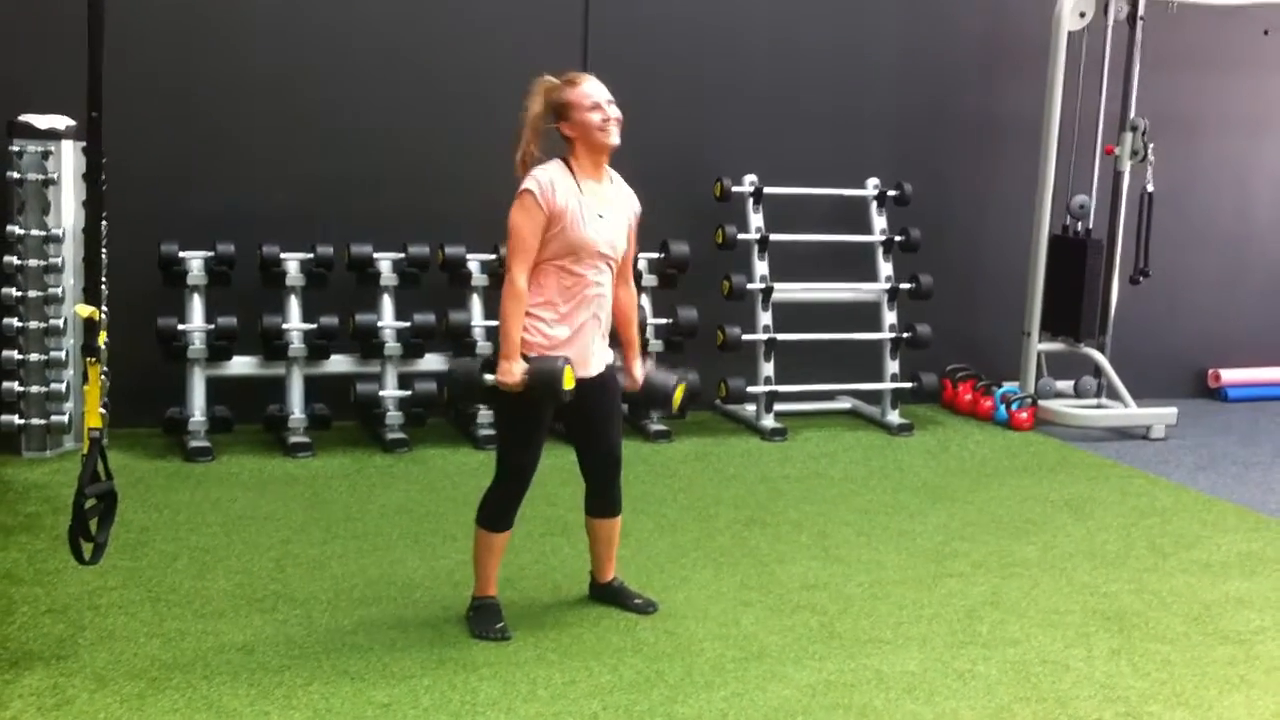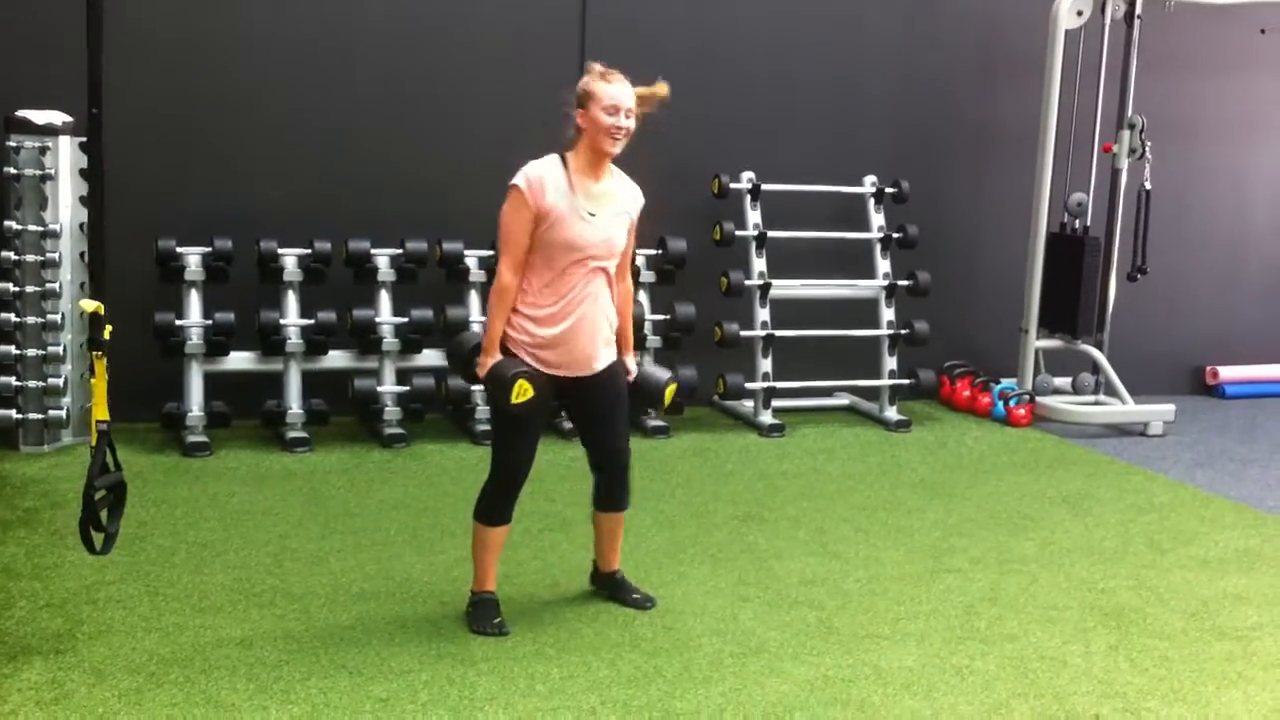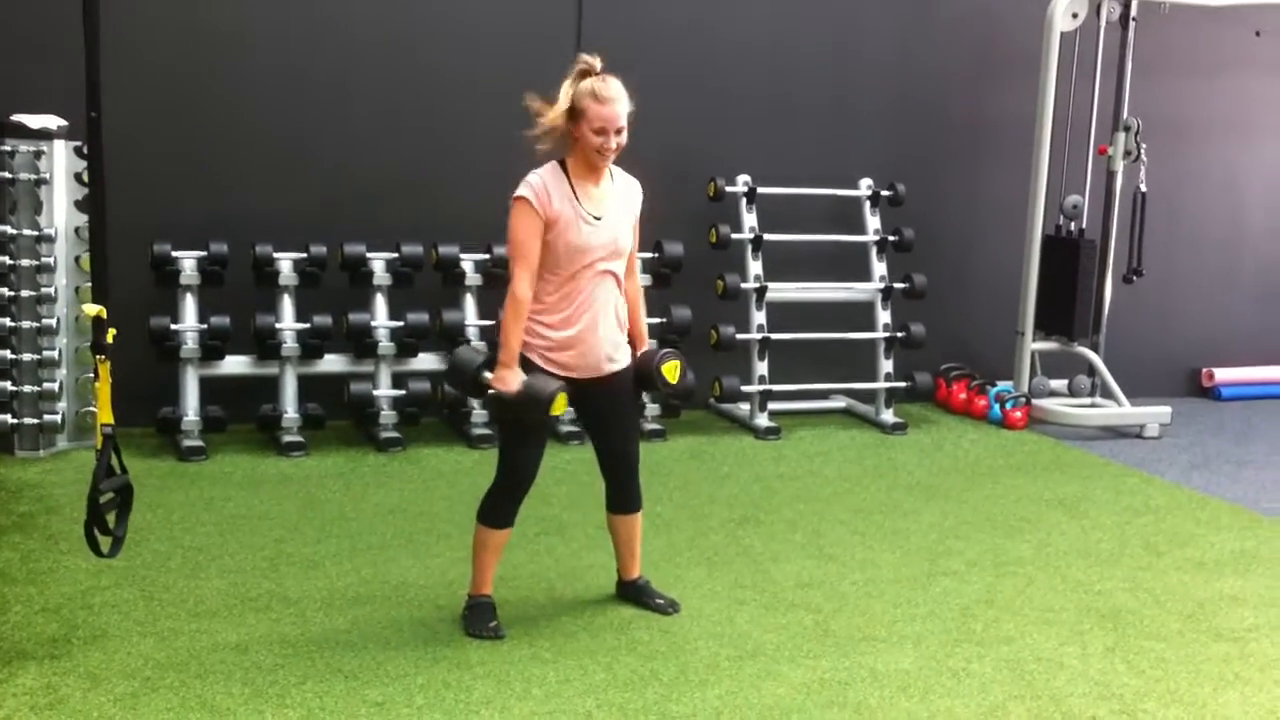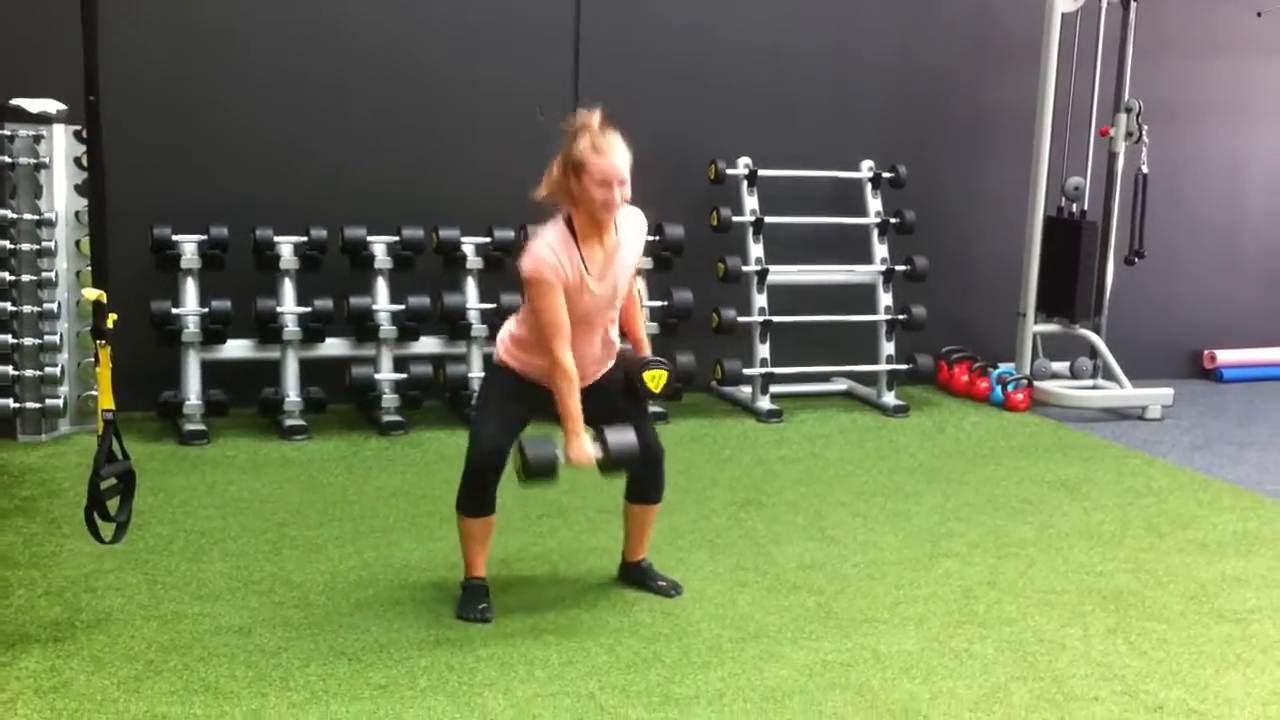
dt=0.4s
person 1, frame 1
left shoulder: (625, 197)
right shoulder: (544, 186)
right elbow: (517, 276)
left wrist: (634, 354)
right wrist: (510, 357)
left hip: (593, 360)
right hip: (536, 359)
left knee: (607, 471)
right knee: (513, 478)
left ankle: (605, 580)
right ankle: (484, 599)
person 1, frame 2
left shoulder: (629, 194)
right shoulder: (536, 181)
right elbow: (508, 272)
left wrist: (628, 351)
right wrist: (490, 349)
left hip: (597, 359)
right hip: (530, 357)
left knee: (615, 466)
right knee: (508, 475)
left ankle: (607, 572)
right ankle: (483, 594)
person 1, frame 3
left shoulder: (629, 189)
right shoulder: (539, 190)
right elbow: (522, 284)
left wrist: (643, 345)
right wrist: (506, 363)
left hip: (608, 361)
right hip: (542, 362)
left knee: (624, 470)
right knee: (514, 478)
left ankle: (631, 580)
right ankle: (479, 599)
person 1, frame 4
left shoulder: (633, 223)
right shoulder: (547, 252)
right elbow: (557, 352)
left wrist: (643, 354)
right wrist: (574, 434)
left hip: (598, 366)
right hip: (524, 371)
left knee: (649, 453)
right knee: (485, 458)
left ankle: (634, 563)
right ankle: (475, 580)
